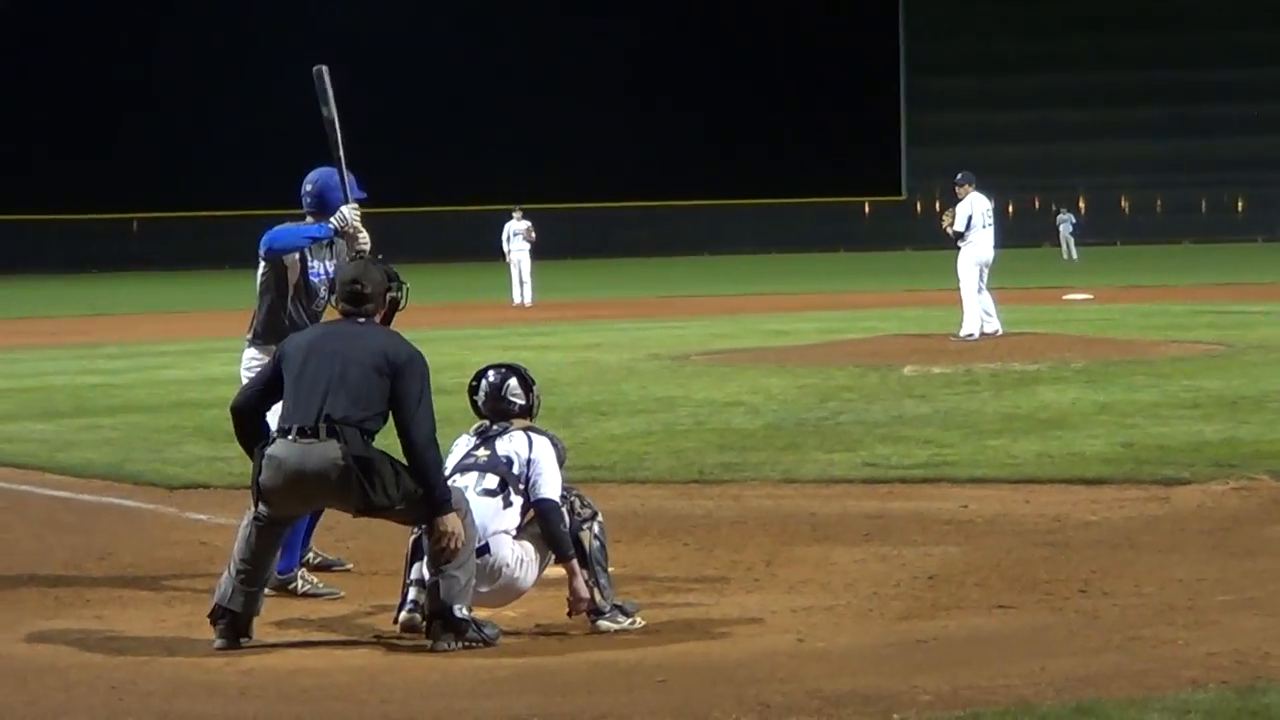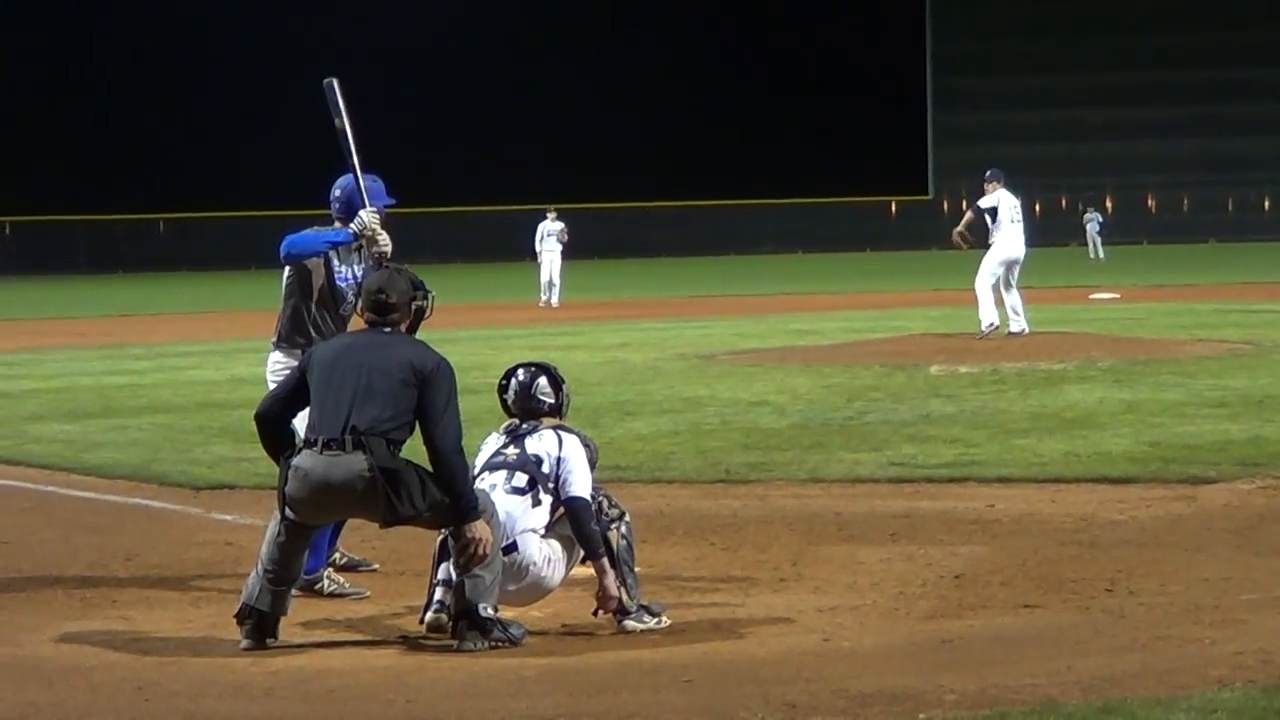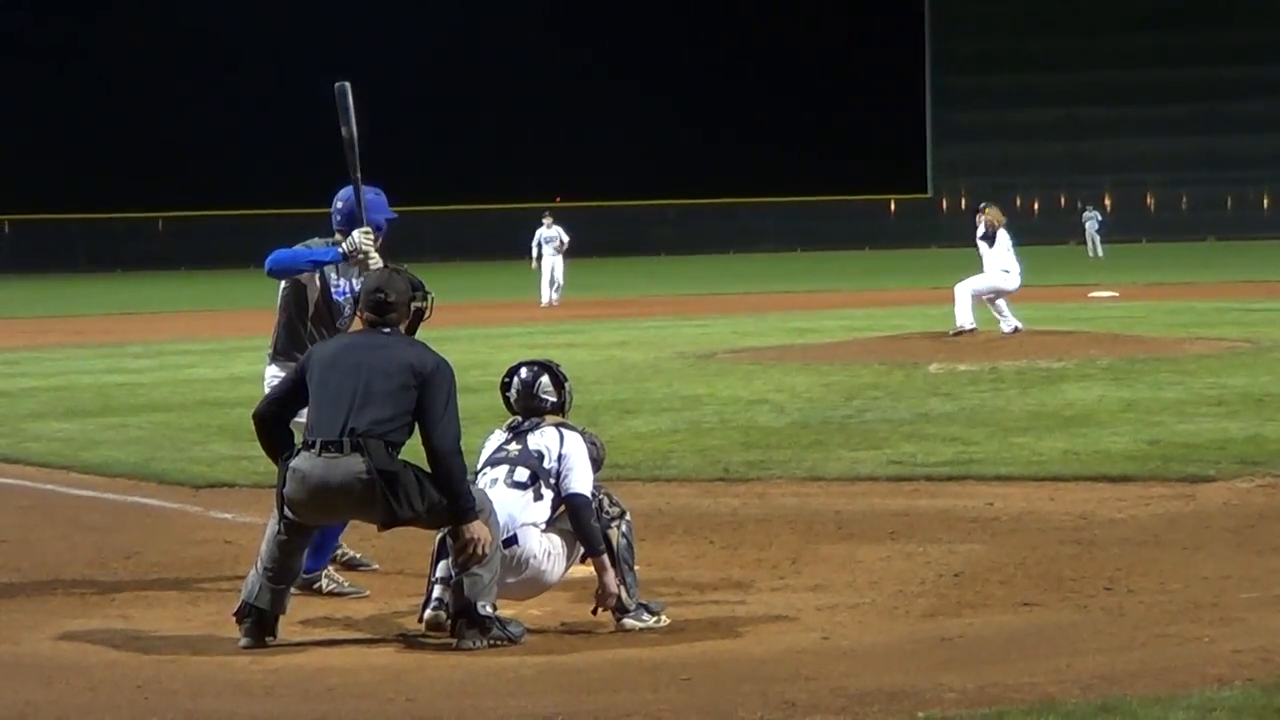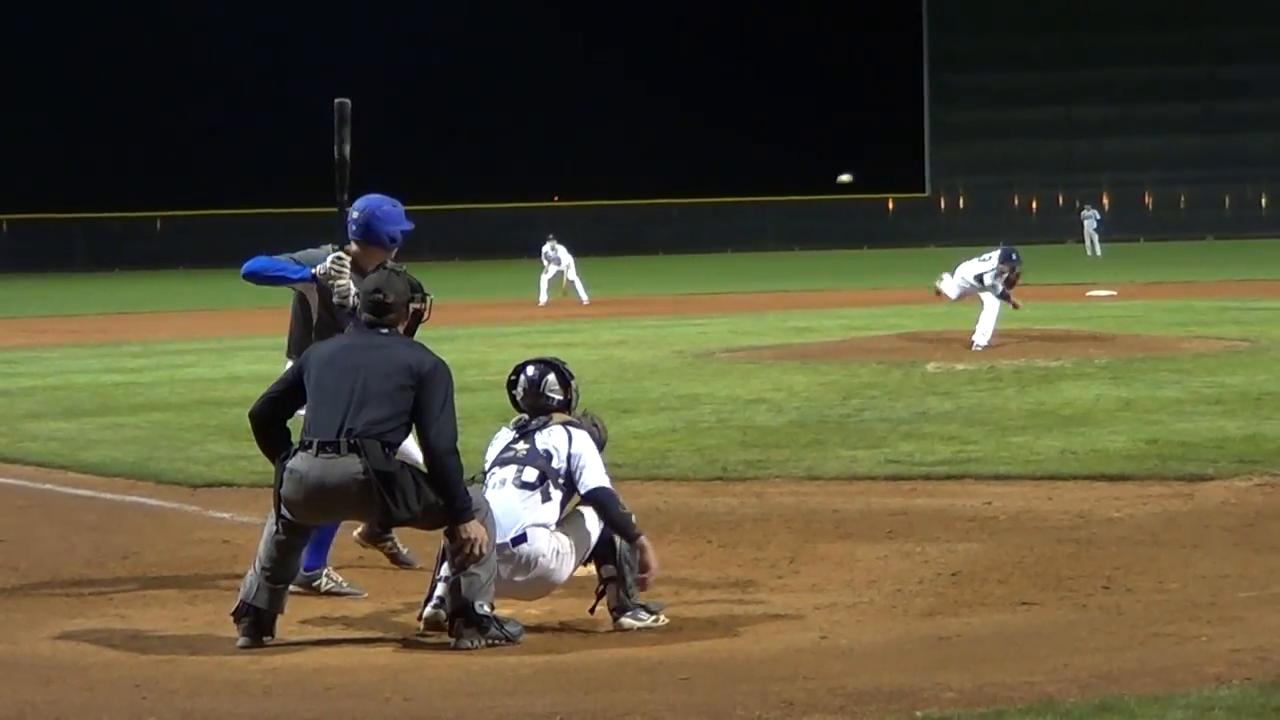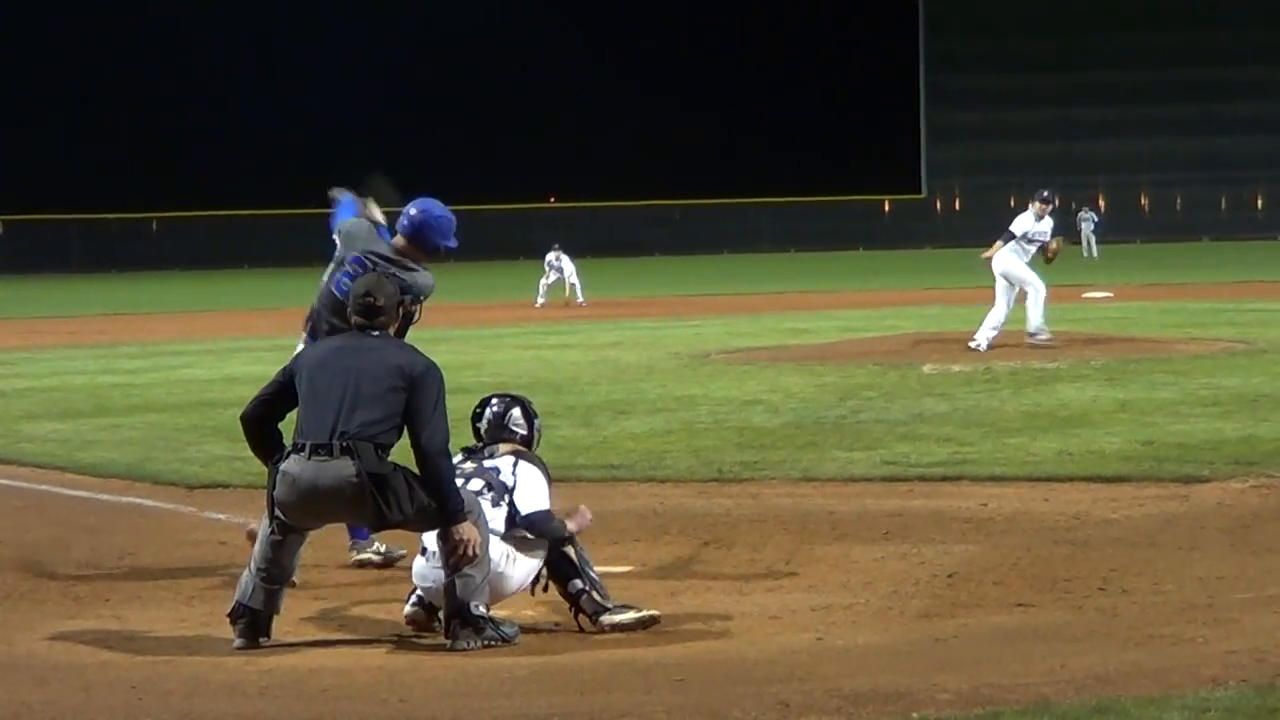
dt=0.5s
person 1, frame 1
left shoulder: (335, 244)
right shoulder: (288, 239)
right elbow: (271, 244)
left wrist: (360, 254)
right wrist: (331, 227)
right hip: (271, 364)
left ankle: (300, 550)
right ankle: (284, 572)
person 1, frame 2
left shoulder: (361, 249)
right shoulder: (317, 243)
right elbow: (289, 249)
left wrist: (383, 257)
right wrist: (351, 234)
right hip: (297, 367)
left ankle: (327, 550)
right ankle: (311, 573)
person 1, frame 3
left shoulder: (359, 261)
right shoulder: (314, 254)
right elbow: (274, 264)
right wrist: (342, 254)
left ankle: (329, 544)
right ankle: (311, 572)
person 1, frame 4
right shoulder: (319, 260)
right elbow: (252, 268)
left wrist: (353, 297)
right wrist: (313, 275)
left knee: (410, 458)
left ankle: (377, 532)
right ankle: (311, 572)
person 1, frame 5
left shoulder: (354, 235)
right shoulder: (419, 284)
left elbow: (344, 215)
left wrist: (360, 210)
right wrist: (379, 223)
left ankle: (362, 544)
person 2, frame 1
left shoulder: (298, 341)
right shoulder: (399, 350)
left elbow: (244, 407)
right elbow: (418, 437)
left wrist: (266, 464)
right wrist: (443, 508)
left hip: (283, 462)
right hip: (343, 462)
left knee: (265, 514)
right knee: (452, 506)
left ankle: (229, 621)
right ankle: (452, 621)
person 2, frame 2
left shoulder: (324, 350)
right shoulder: (427, 360)
left elbow: (268, 415)
right elbow: (445, 446)
left wrist: (294, 470)
right wrist: (470, 516)
left hip: (309, 475)
right hip: (372, 475)
left knee: (291, 516)
right knee: (480, 509)
left ankle: (257, 621)
right ankle: (477, 620)
person 2, frame 3
left shoulder: (322, 351)
right shoulder: (427, 362)
left elbow: (266, 415)
right elbow: (443, 447)
left wrist: (293, 470)
right wrist: (467, 517)
left hip: (309, 478)
right hip: (371, 478)
left knee: (290, 516)
right knee: (478, 508)
left ankle: (256, 620)
right ankle: (476, 620)
person 2, frame 4
left shoulder: (321, 351)
right shoulder: (424, 362)
left elbow: (263, 414)
right elbow: (439, 447)
right wrist: (464, 517)
left hip: (305, 478)
right hip: (369, 478)
left knee: (287, 515)
right knee: (473, 507)
left ankle: (253, 620)
right ankle: (474, 620)
person 2, frame 5
left shoulder: (313, 353)
right shoulder: (416, 364)
left elbow: (254, 417)
right elbow: (431, 449)
right wrist: (457, 518)
left hip: (298, 481)
right hip: (360, 480)
left knee: (281, 514)
right knee: (465, 508)
left ankle: (249, 621)
right ankle: (469, 620)
person 3, frame 1
left shoulder: (463, 443)
right shoulder: (535, 442)
right elbow: (549, 515)
right wrist: (575, 576)
right hip: (501, 575)
right knee: (576, 507)
left ankle: (414, 606)
right ankle: (603, 610)
person 3, frame 2
left shoulder: (492, 441)
right shoulder: (564, 440)
right elbow: (579, 513)
right wrist: (605, 574)
right hip: (529, 574)
right knee: (605, 508)
left ankle: (441, 606)
right ankle: (630, 610)
person 3, frame 3
left shoulder: (497, 438)
right shoulder: (567, 437)
right elbow: (580, 510)
right wrist: (606, 571)
right hip: (530, 566)
right knee: (606, 506)
left ankle: (439, 604)
right ankle: (629, 609)
person 3, frame 4
left shoulder: (503, 436)
right shoulder: (574, 436)
right elbow: (602, 497)
right wrist: (644, 547)
right hip: (538, 568)
right knee: (603, 511)
left ankle: (439, 605)
right ankle: (627, 608)
person 3, frame 5
left shoulder: (458, 460)
right shoulder: (525, 466)
right elbow: (538, 523)
right wrist: (572, 525)
left hip: (428, 575)
right knee: (556, 536)
left ankle: (421, 604)
right ankle: (603, 610)
